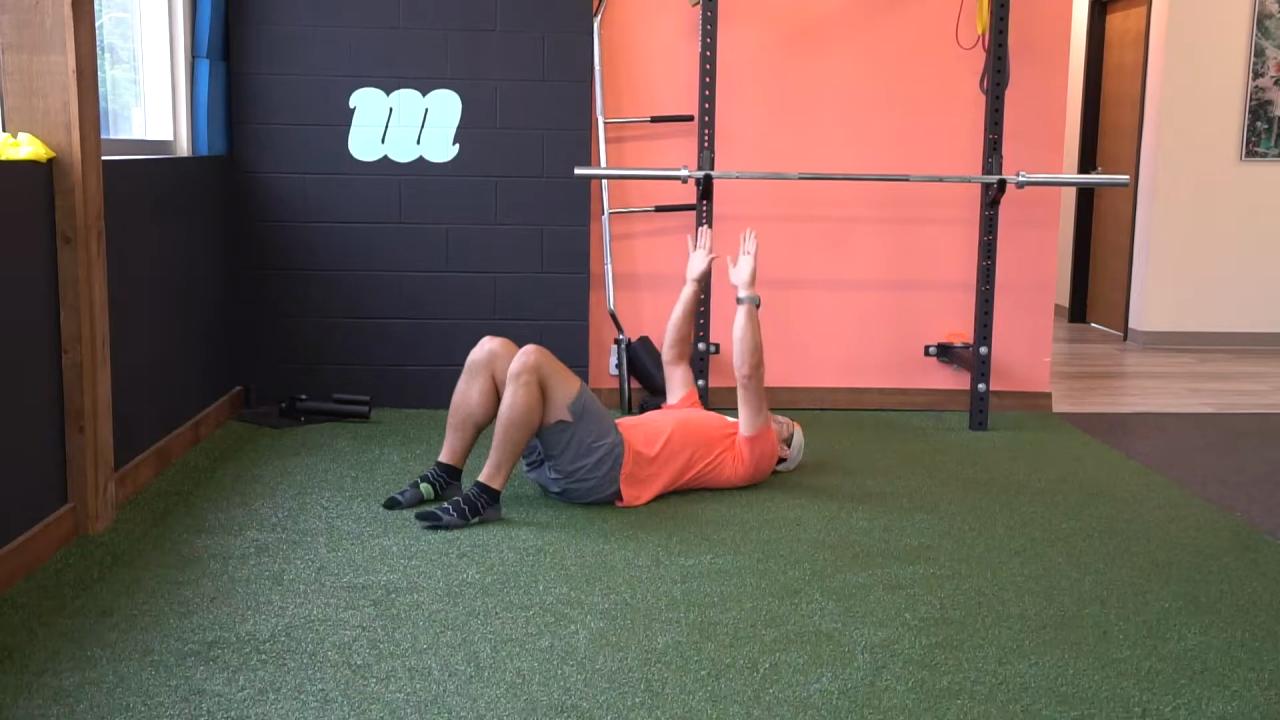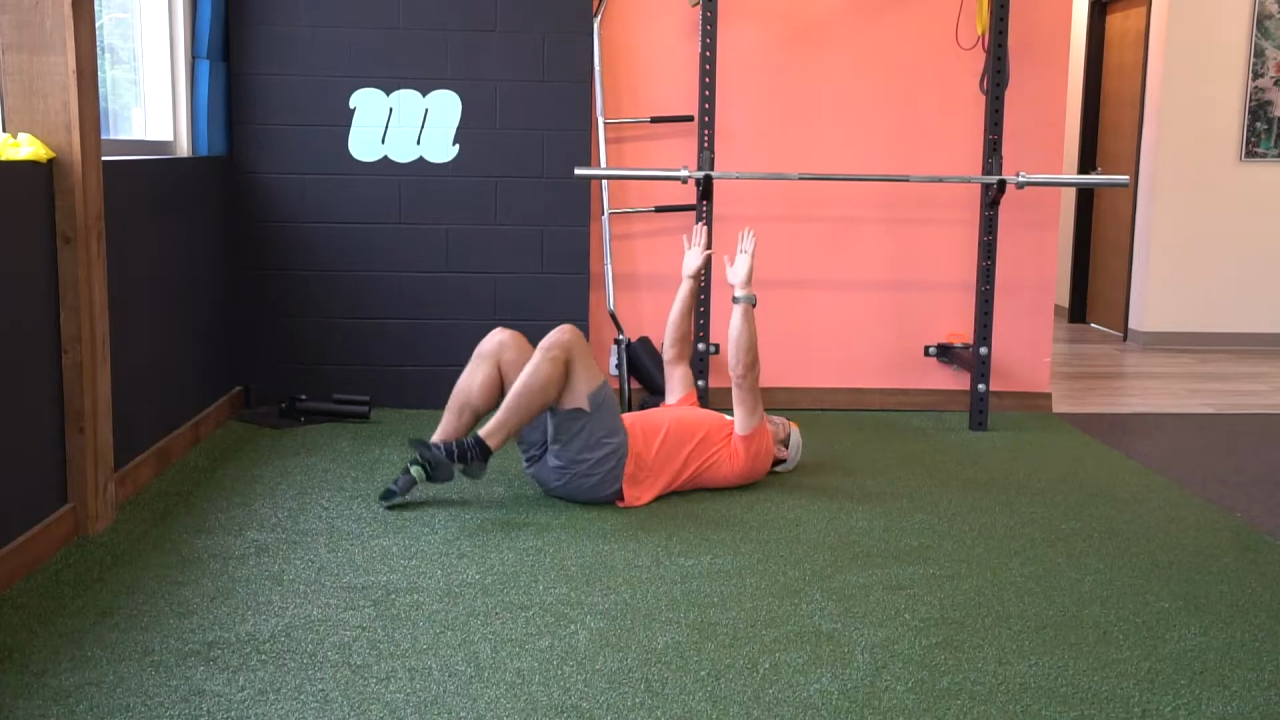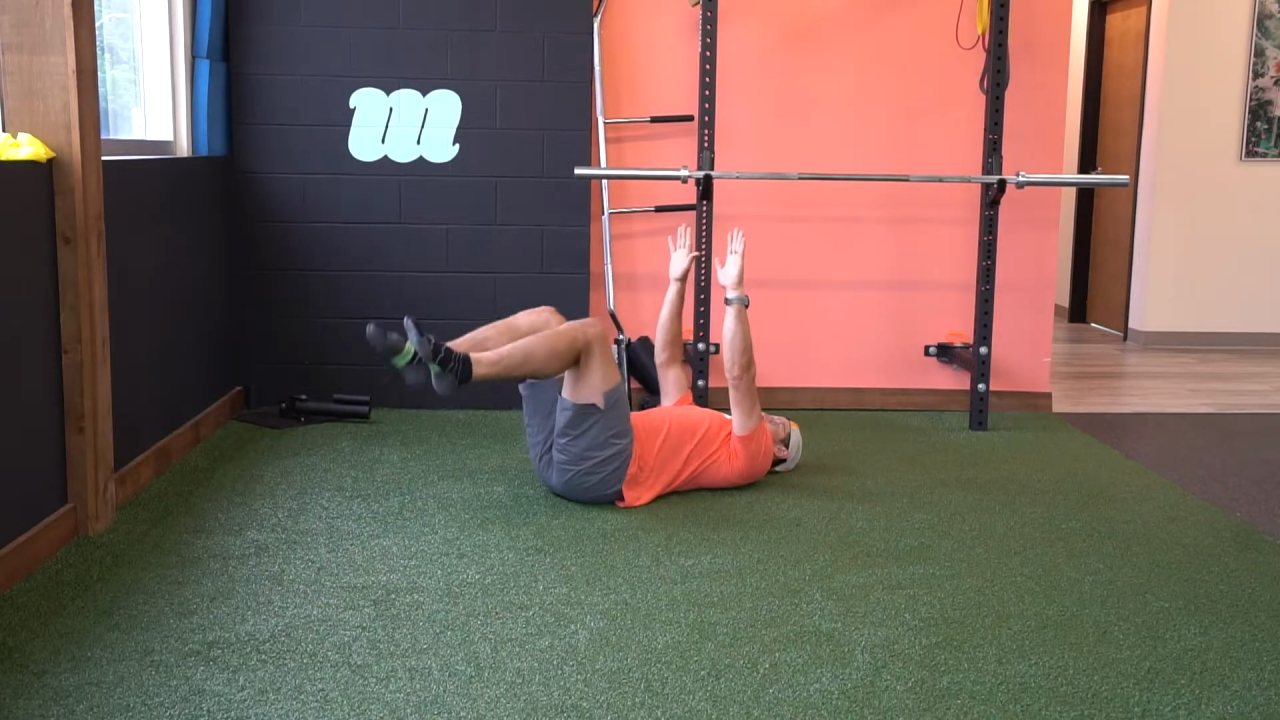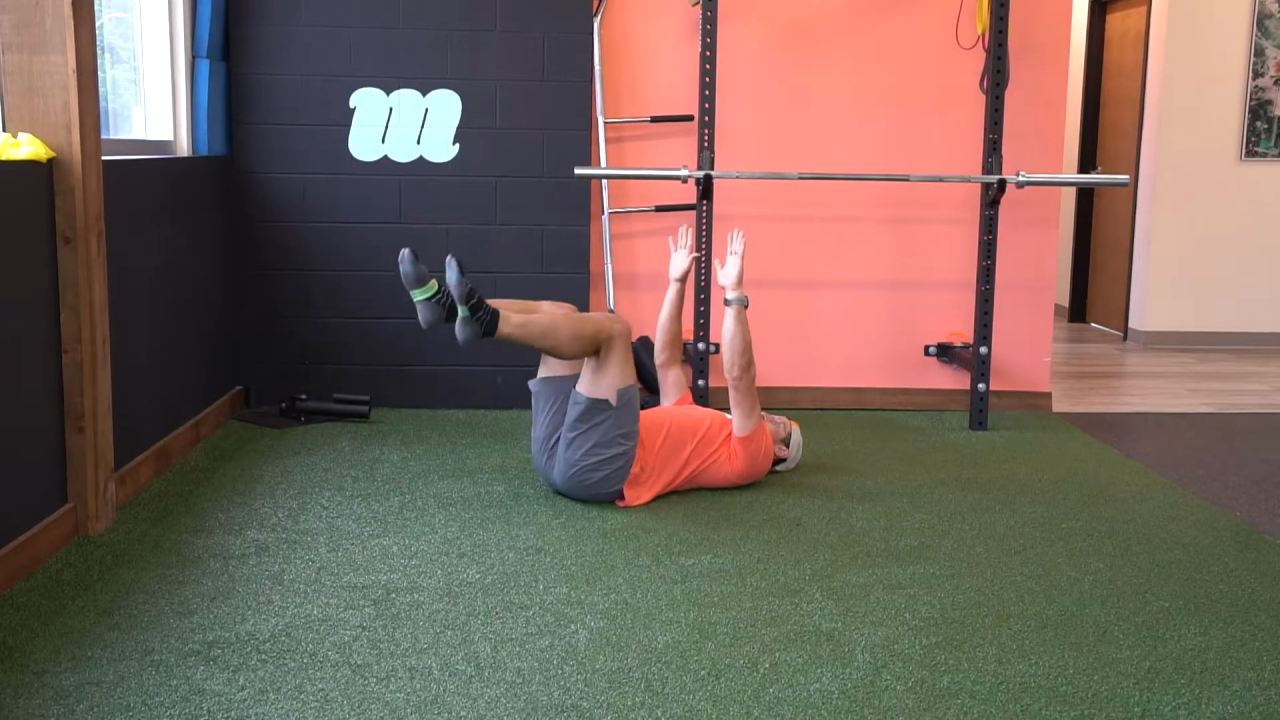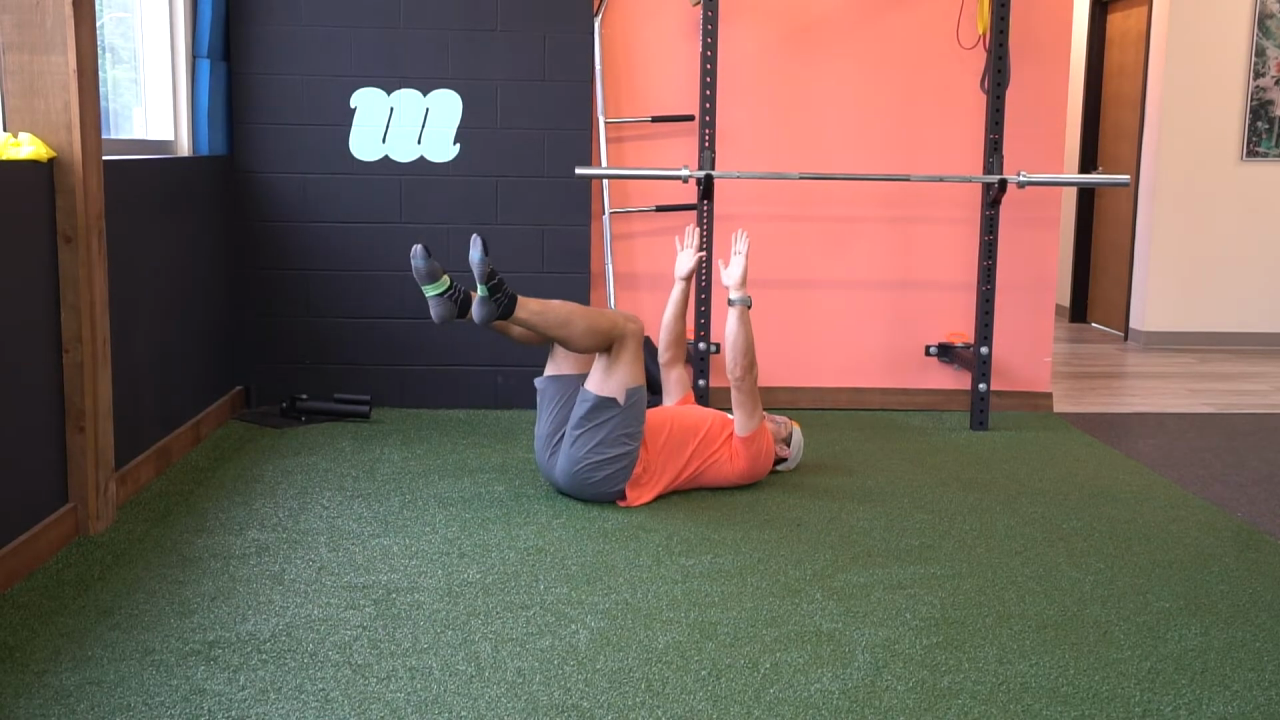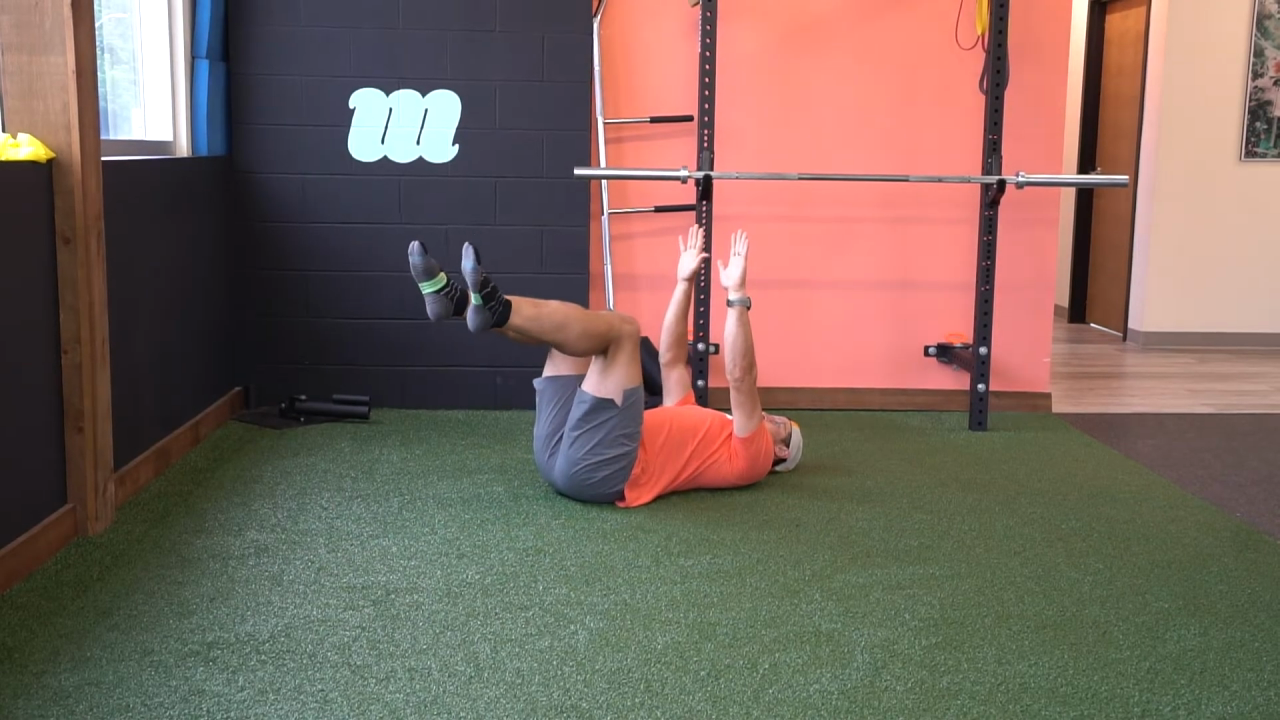
dt=0.3s
person 1, frame 1
left shoulder: (750, 456)
right shoulder: (703, 426)
left elbow: (748, 377)
right elbow: (673, 357)
left wrist: (746, 295)
right wrist: (693, 283)
left hip: (603, 468)
right hip: (561, 459)
left knee: (531, 360)
right knee: (491, 352)
left ankle: (486, 492)
right ankle: (444, 476)
person 1, frame 2
left shoulder: (748, 456)
right shoulder: (701, 426)
left elbow: (744, 375)
right elbow: (674, 355)
left wrist: (742, 292)
right wrist: (689, 280)
left hip: (601, 466)
right hip: (560, 456)
left knee: (564, 338)
right knee: (500, 342)
left ankle: (478, 448)
right ankle: (436, 457)
person 1, frame 3
left shoulder: (749, 456)
right shoulder: (699, 425)
left elbow: (740, 376)
right elbow: (667, 358)
left wrist: (735, 294)
right wrist: (678, 281)
left hip: (602, 468)
right hip: (559, 454)
left knee: (590, 331)
right knee: (544, 318)
left ankle: (459, 368)
right ankle: (426, 359)
person 1, frame 4
left shoulder: (749, 454)
right shoulder: (700, 424)
left elbow: (740, 377)
right elbow: (666, 359)
left wrist: (735, 294)
right wrist: (678, 283)
left hip: (601, 465)
right hip: (561, 451)
left knee: (611, 327)
right knee: (560, 315)
left ankle: (484, 322)
right ankle: (447, 308)
person 1, frame 5
left shoulder: (752, 456)
right shoulder: (700, 424)
left elbow: (741, 378)
right elbow: (670, 358)
left wrist: (737, 294)
right wrist: (683, 281)
left hip: (601, 466)
right hip: (563, 448)
left knee: (626, 327)
right knee: (568, 318)
left ankle: (502, 304)
right ankle: (460, 302)
person 1, frame 6
left shoulder: (750, 456)
right shoulder: (700, 424)
left elbow: (741, 379)
right elbow: (671, 358)
left wrist: (737, 295)
right wrist: (685, 282)
left hip: (599, 465)
right hip: (562, 448)
left knee: (622, 328)
right knee: (566, 318)
left ankle: (496, 310)
right ankle: (454, 299)
